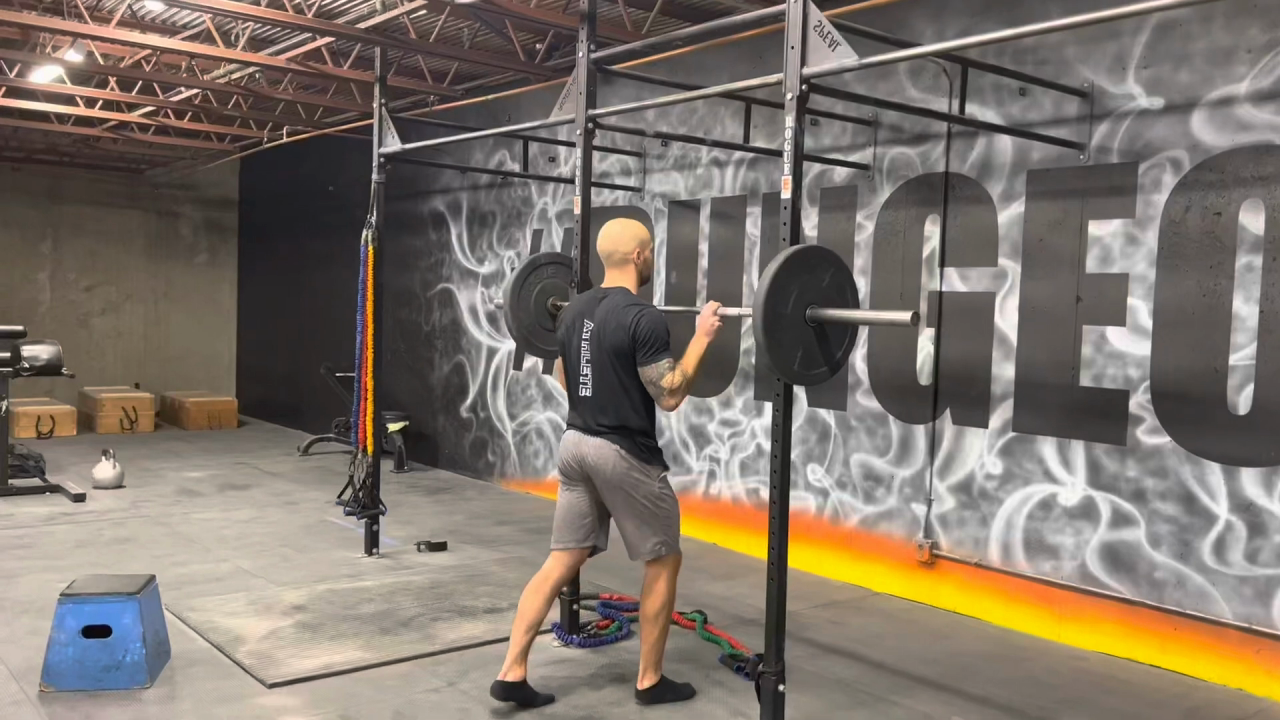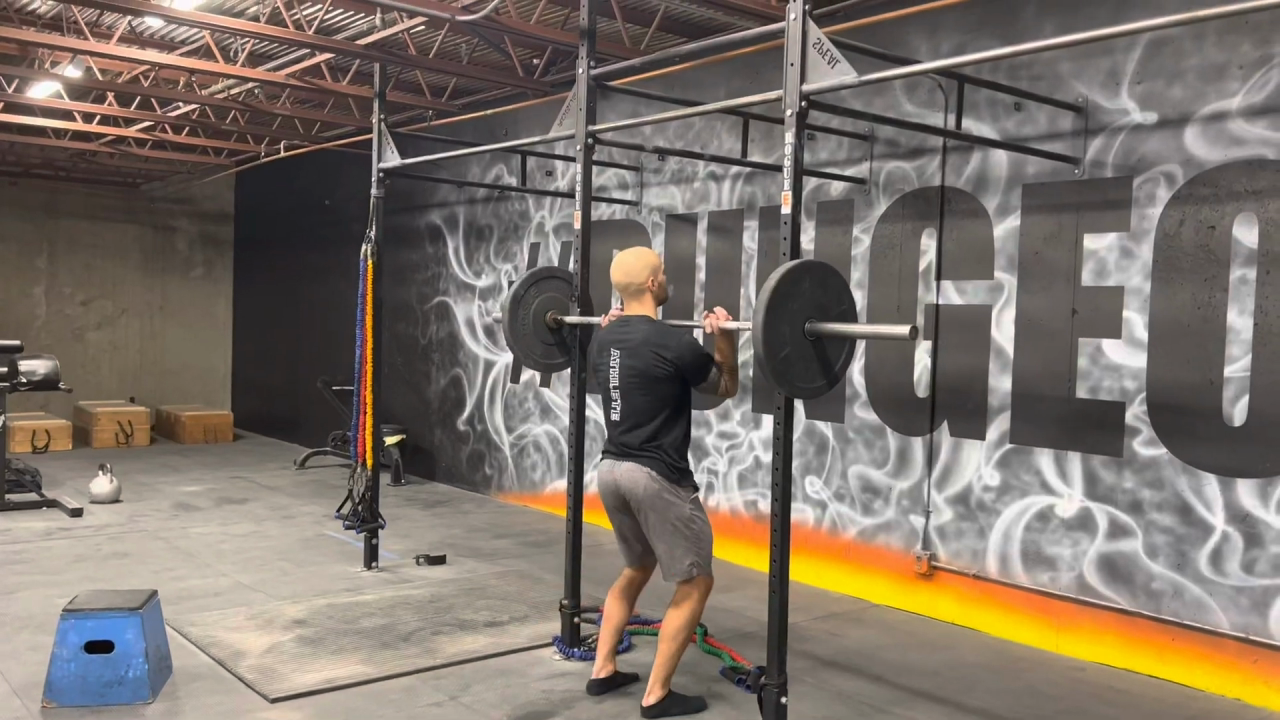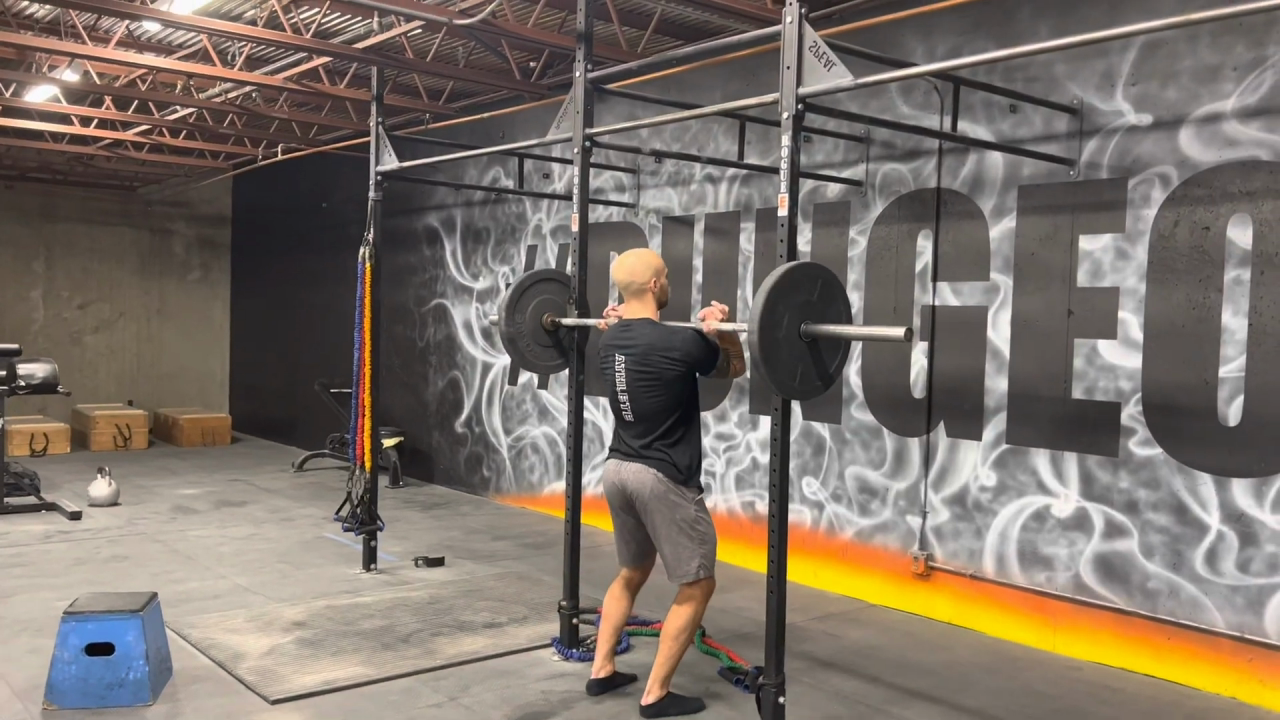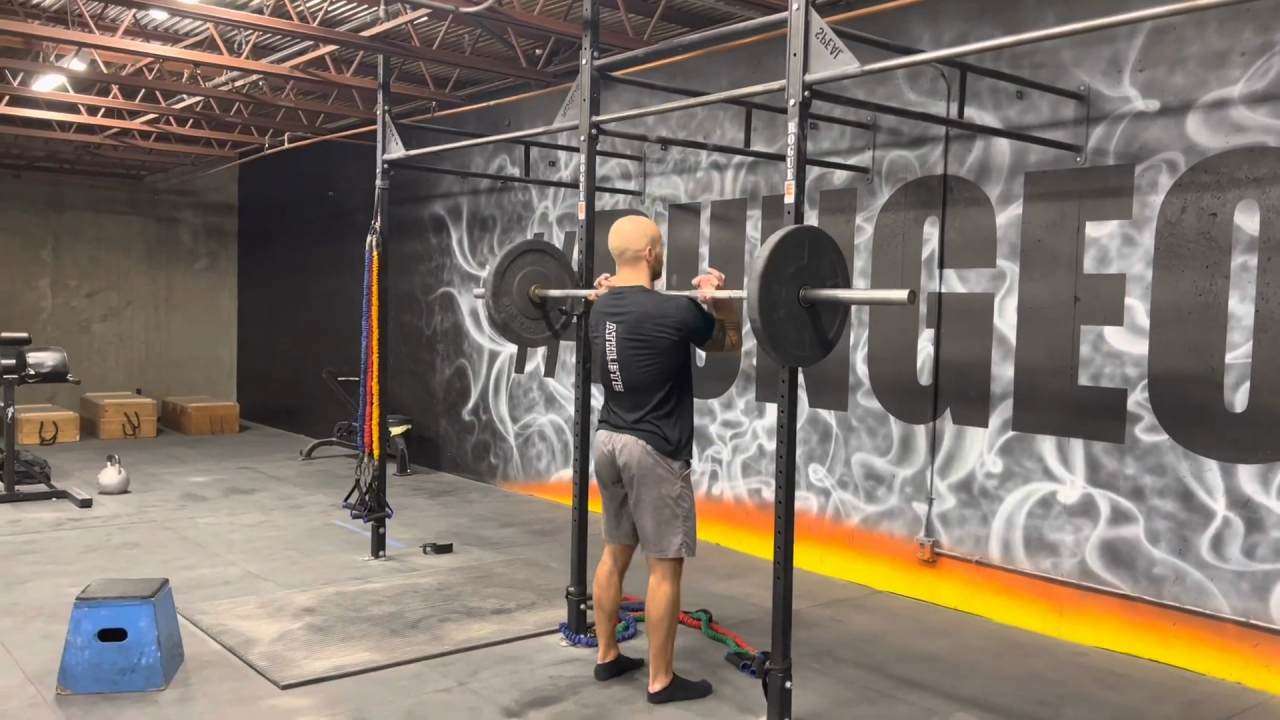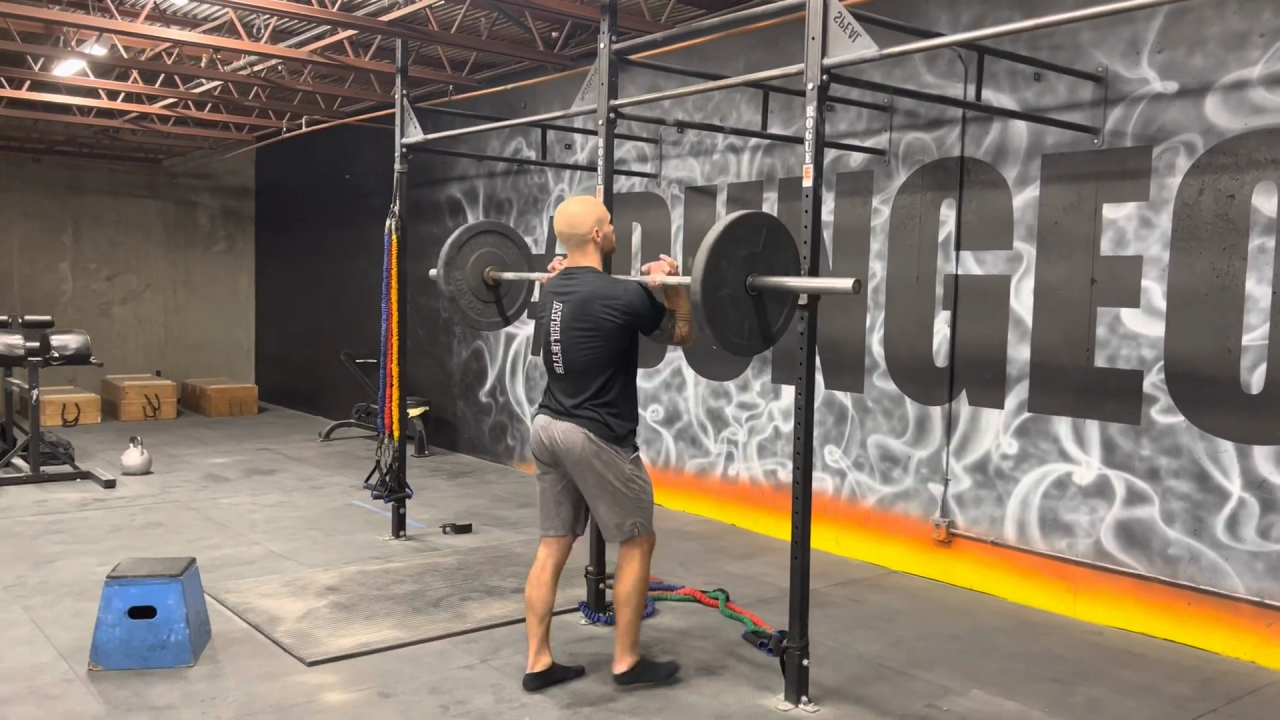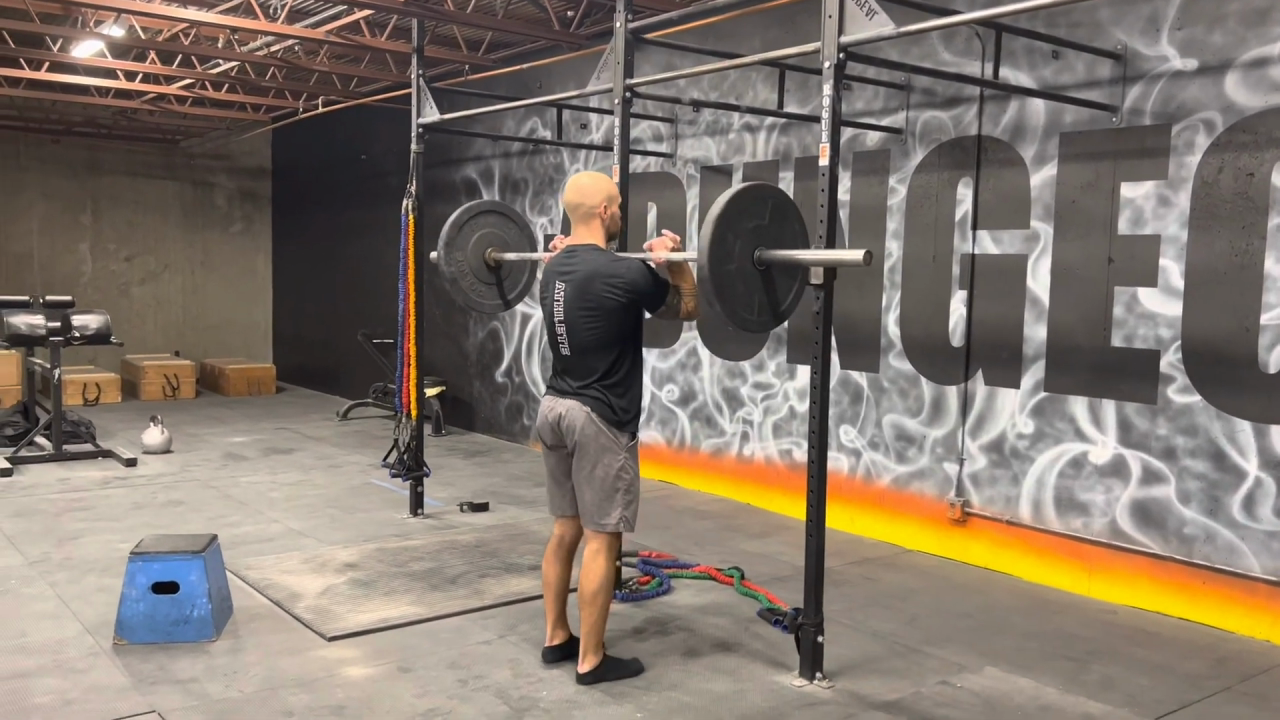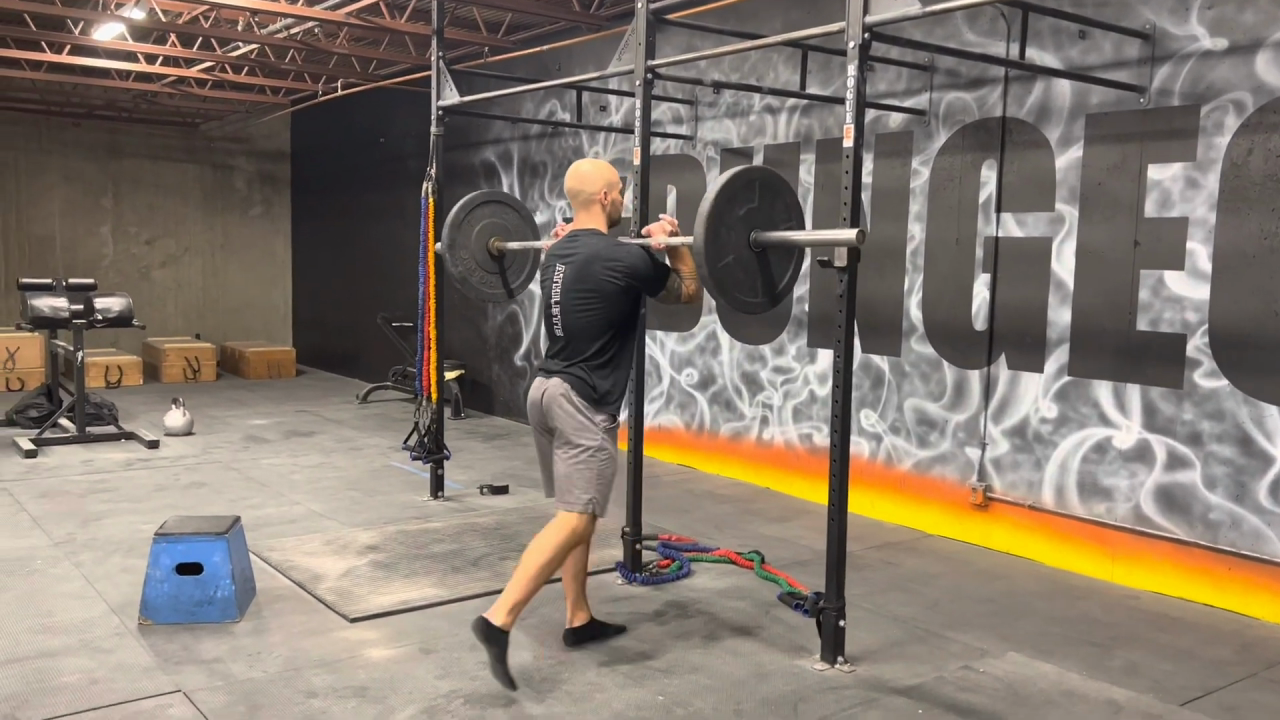
dt=0.7s
person 1, frame 1
left shoulder: (574, 309)
right shoulder: (643, 318)
right elbow: (670, 396)
right wrist: (703, 337)
left hip: (575, 445)
right hip: (624, 454)
left knee: (561, 562)
right knee: (663, 563)
left ankle: (512, 673)
right ankle: (650, 679)
person 1, frame 2
left shoulder: (603, 338)
right shoulder: (674, 344)
right elbow: (726, 389)
right wrist: (724, 341)
left hip: (611, 469)
right hip: (657, 477)
left knee: (638, 568)
right knee: (695, 582)
left ankle: (603, 670)
person 1, frame 3
left shoulder: (611, 340)
right shoulder: (680, 342)
right elbow: (735, 368)
right wrist: (722, 331)
left hip: (617, 470)
right hip: (663, 479)
left knee: (632, 573)
right knee: (697, 585)
left ankle: (602, 670)
person 1, frame 4
left shoulder: (600, 308)
right shoulder: (673, 310)
right elbow: (730, 342)
right wrist: (718, 299)
left hip: (607, 440)
right hip: (653, 450)
left knee: (615, 553)
right knee: (665, 566)
left ankle: (607, 656)
right ankle: (661, 680)
person 1, frame 5
left shoulder: (552, 290)
right shoulder: (623, 295)
right elbow: (682, 333)
right wrist: (672, 286)
left hip: (548, 428)
right hip: (597, 439)
left knee: (552, 549)
right knee: (637, 543)
left ankle: (538, 662)
right ankle: (627, 660)
person 1, frame 6
left shoulder: (554, 268)
right shoulder: (625, 273)
right elbow: (687, 308)
right wrist: (674, 260)
left hip: (554, 409)
right hip: (600, 420)
left knee: (566, 530)
right knee: (601, 539)
left ankle: (556, 637)
right ankle: (591, 660)
person 1, frame 7
left shoulder: (557, 254)
right shoulder: (626, 258)
right elbow: (689, 291)
right wrist: (673, 244)
left hip: (545, 389)
right hip: (583, 402)
left knee: (584, 509)
right knee: (573, 518)
left ankle: (579, 619)
right ankle: (498, 618)
